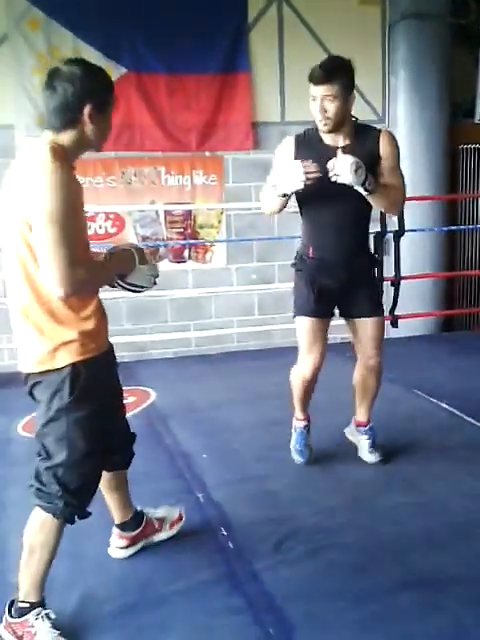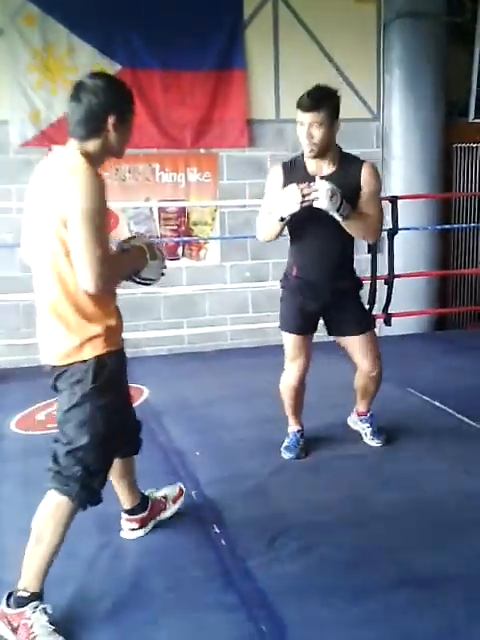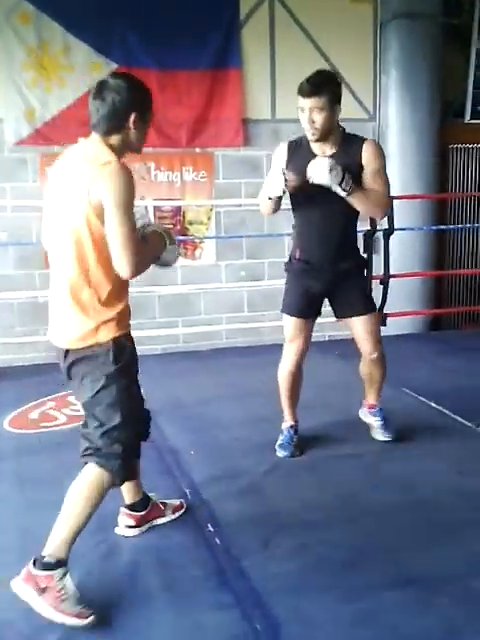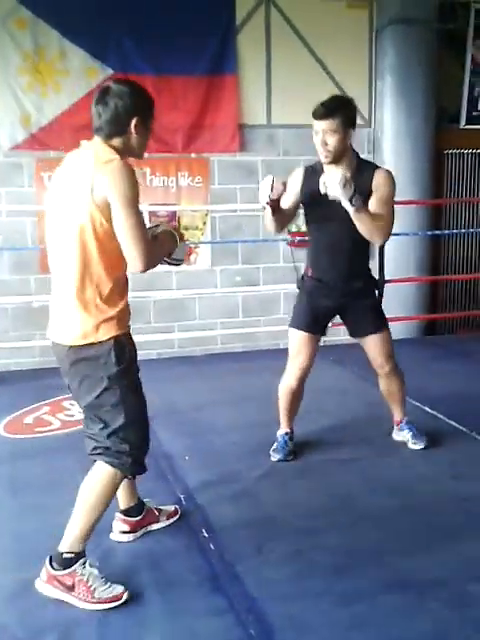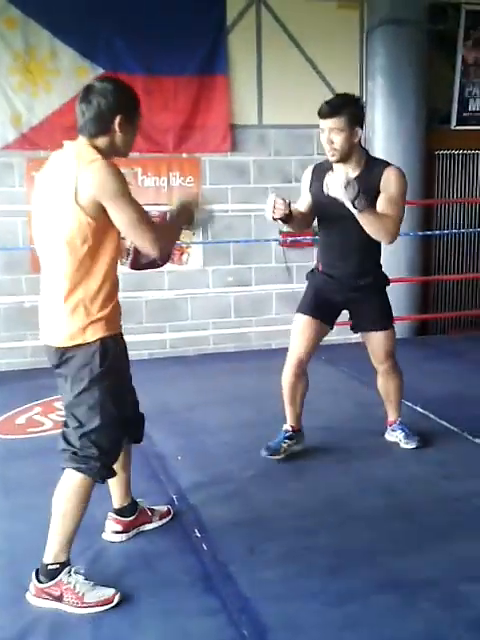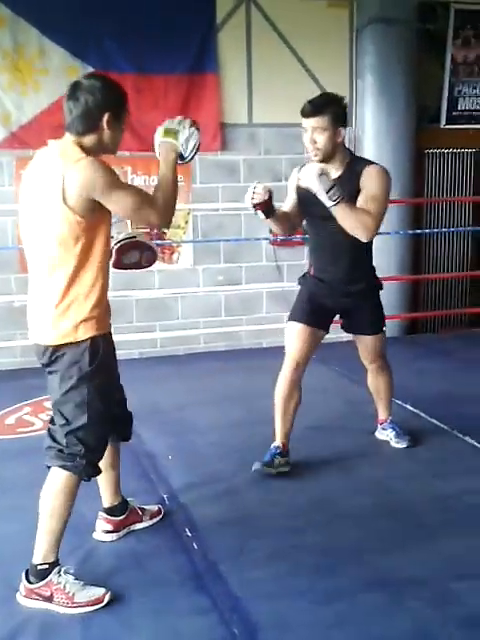
dt=0.2s
person 1, frame 1
right shoulder: (52, 174)
right elbow: (65, 282)
left wrist: (103, 263)
right wrist: (115, 264)
left hip: (80, 344)
right hip: (65, 354)
left knee: (112, 442)
right knee: (63, 484)
left ankle: (129, 528)
person 1, frame 2
left shoulder: (52, 167)
right shoulder: (83, 180)
right elbow: (94, 279)
left wrist: (119, 258)
right wrist: (133, 259)
left hip: (74, 337)
right hip: (85, 347)
left knee: (120, 429)
right knee: (77, 473)
left ankle: (138, 509)
person 1, frame 3
left shoulder: (69, 161)
right shoulder: (112, 171)
right elbow: (128, 265)
left wrist: (137, 243)
right wrist: (155, 242)
left hip: (72, 324)
right hip: (97, 332)
left knee: (128, 422)
right knee: (113, 447)
left ankle: (137, 508)
right ankle: (47, 568)
person 1, frame 4
left shoulder: (73, 165)
right shoulder: (114, 171)
right elbow: (140, 259)
left wrist: (146, 245)
right wrist: (167, 240)
left hip: (73, 324)
right hip: (97, 331)
left knee: (127, 423)
right knee: (118, 444)
left ankle: (131, 513)
right ankle: (64, 565)
person 1, frame 5
left shoulder: (59, 164)
right shoulder: (97, 171)
right elbow: (154, 244)
left wrist: (126, 253)
right wrist: (181, 215)
left hip: (72, 324)
right hip: (85, 333)
left knee: (122, 419)
right knee: (89, 448)
left ankle: (125, 512)
right ankle: (51, 576)
person 1, frame 6
left shoulder: (45, 161)
right shoulder: (85, 170)
right elbow: (157, 216)
left wrist: (112, 255)
right wrist: (168, 158)
left hip: (59, 323)
right hip: (75, 332)
left knee: (109, 419)
right knee: (74, 448)
left ankle: (115, 511)
right ankle: (41, 575)
person 2, frame 1
left shoulder: (380, 142)
right shoulder: (294, 146)
left elbow: (395, 204)
right elbow: (267, 206)
left wrist: (363, 182)
right wrist: (287, 184)
left hip: (359, 268)
right hip: (315, 269)
left knee: (371, 357)
right knee: (310, 360)
left ankle: (360, 425)
right ankle: (301, 424)
person 2, frame 2
left shoulder: (361, 171)
right shoulder: (282, 172)
left elbow: (373, 231)
right elbow: (263, 233)
left wrist: (338, 208)
right wrist: (283, 211)
left hip: (342, 289)
right hip: (299, 288)
left knee: (371, 367)
right knee: (295, 370)
left ankle: (361, 415)
right ankle: (295, 429)
person 2, frame 3
left shoulder: (365, 151)
right shoulder: (288, 152)
left elbow: (380, 209)
right elbow: (267, 210)
left wrist: (339, 181)
right wrist: (274, 191)
left hip: (347, 269)
right hip: (304, 269)
left knee: (372, 350)
right knee: (294, 354)
left ankle: (372, 407)
right ankle: (290, 425)
person 2, frame 4
left shoulder: (377, 177)
right shoulder: (304, 176)
left elbow: (380, 233)
right elbow: (277, 225)
left wrist: (348, 197)
right wrist: (271, 203)
left hip: (358, 289)
right hip: (316, 287)
left knee: (386, 366)
right knee: (295, 371)
left ankle: (401, 424)
right ankle: (285, 432)
person 2, frame 5
left shoulder: (388, 175)
right shoulder: (314, 174)
left elbow: (387, 233)
left wrist: (351, 197)
right wrist: (286, 213)
left hip: (368, 285)
right hip: (325, 281)
left knee: (385, 363)
right knee: (297, 356)
left ankle: (394, 424)
right ankle: (291, 431)
person 2, frame 6
left shoulder: (371, 173)
right shoulder: (302, 175)
left elbow: (366, 229)
right elbow: (289, 227)
left wrist: (327, 193)
right wrist: (265, 207)
left hip: (359, 288)
right hip: (317, 286)
left knee: (377, 363)
right knee: (293, 364)
left ankle: (385, 422)
right ankle: (280, 450)
